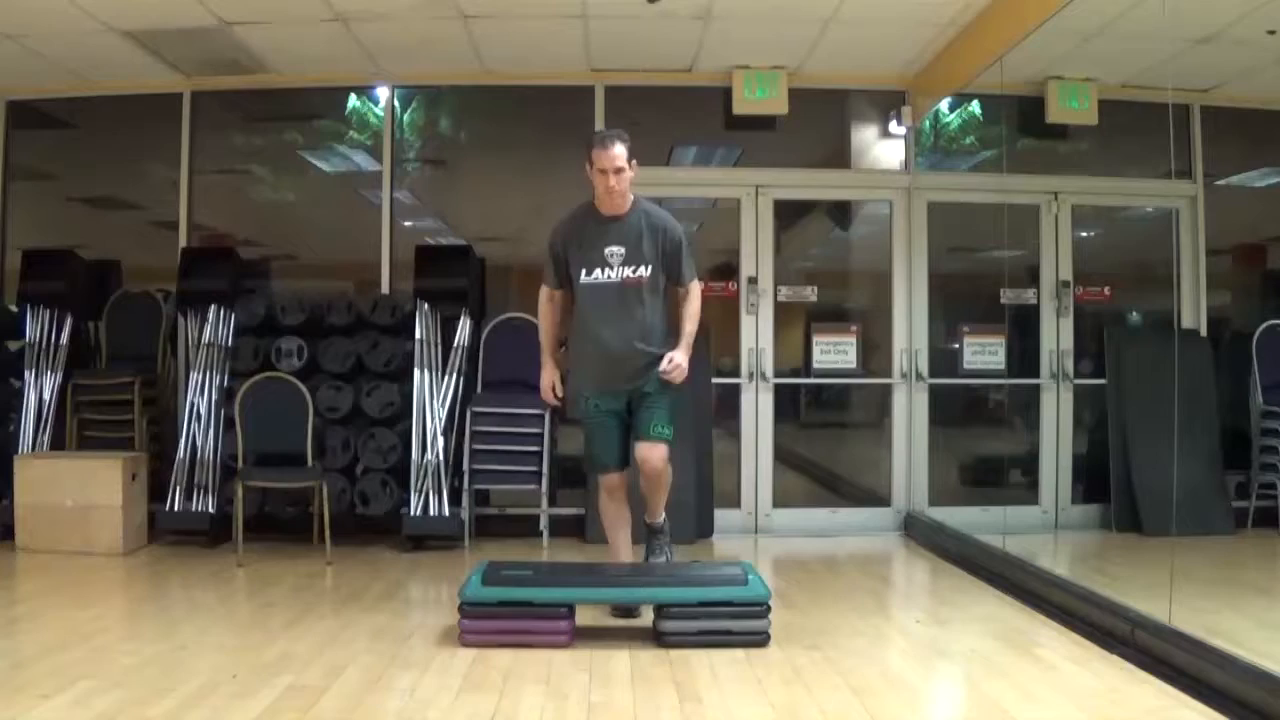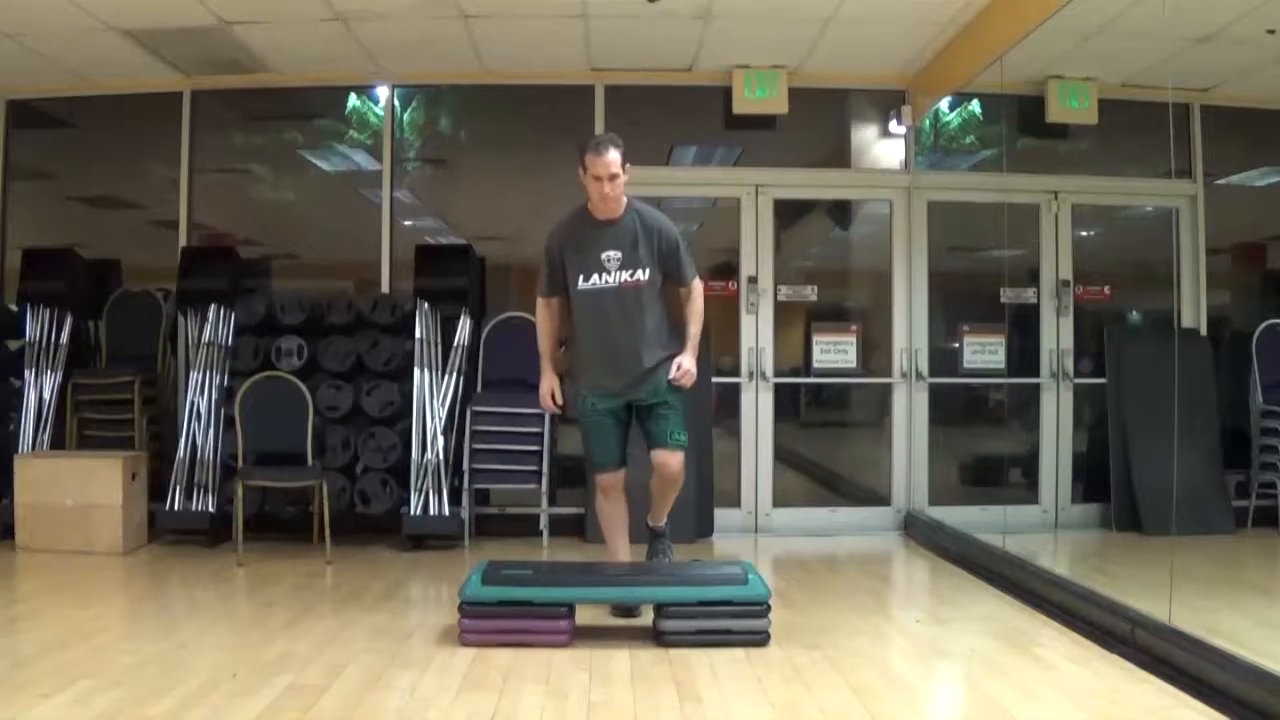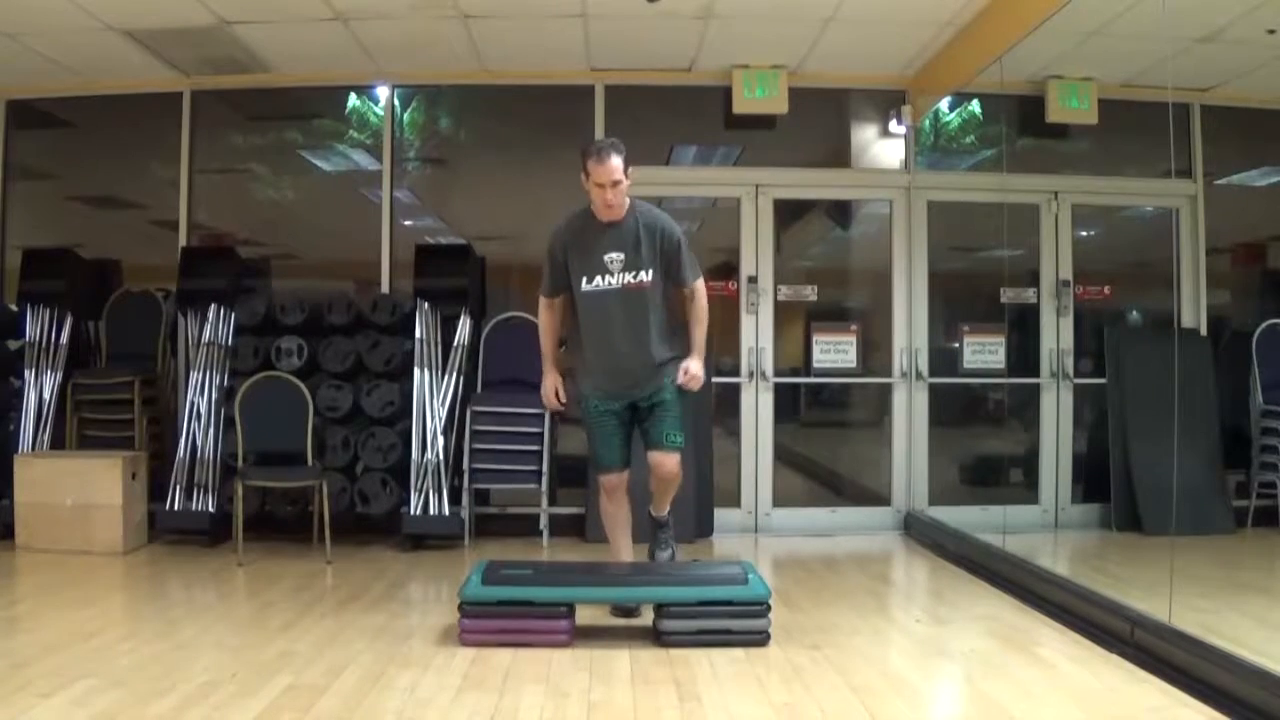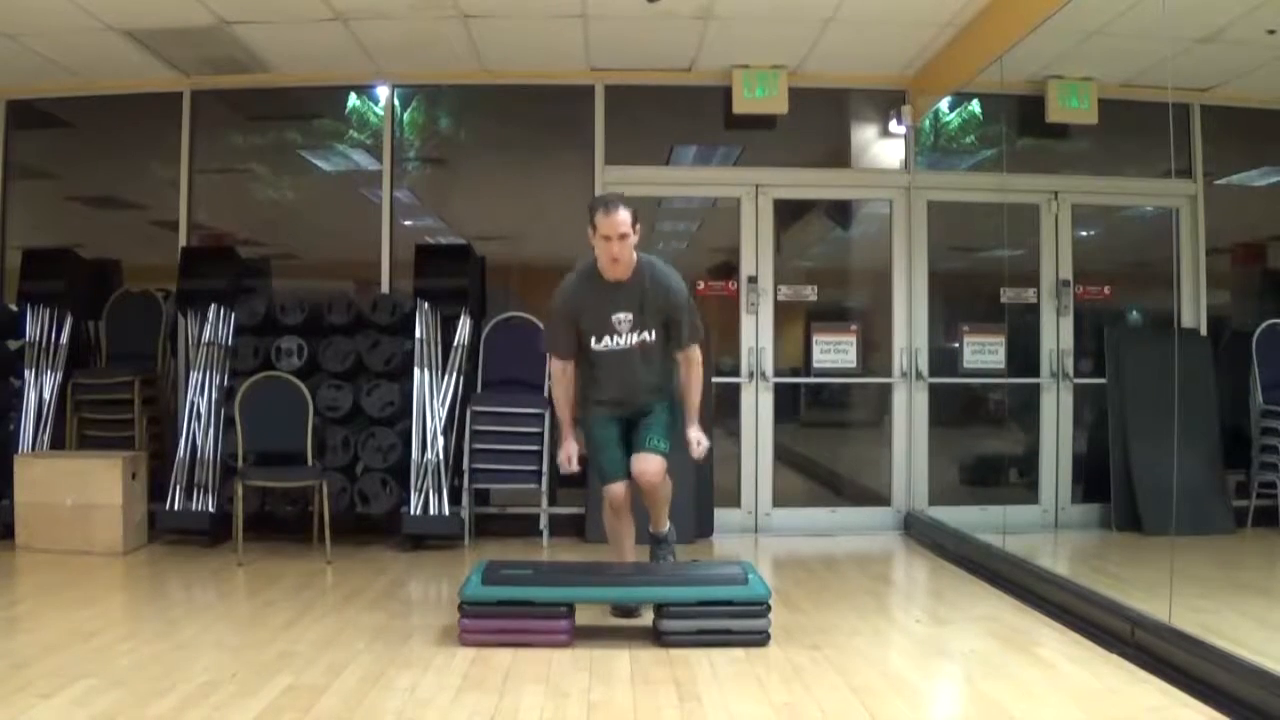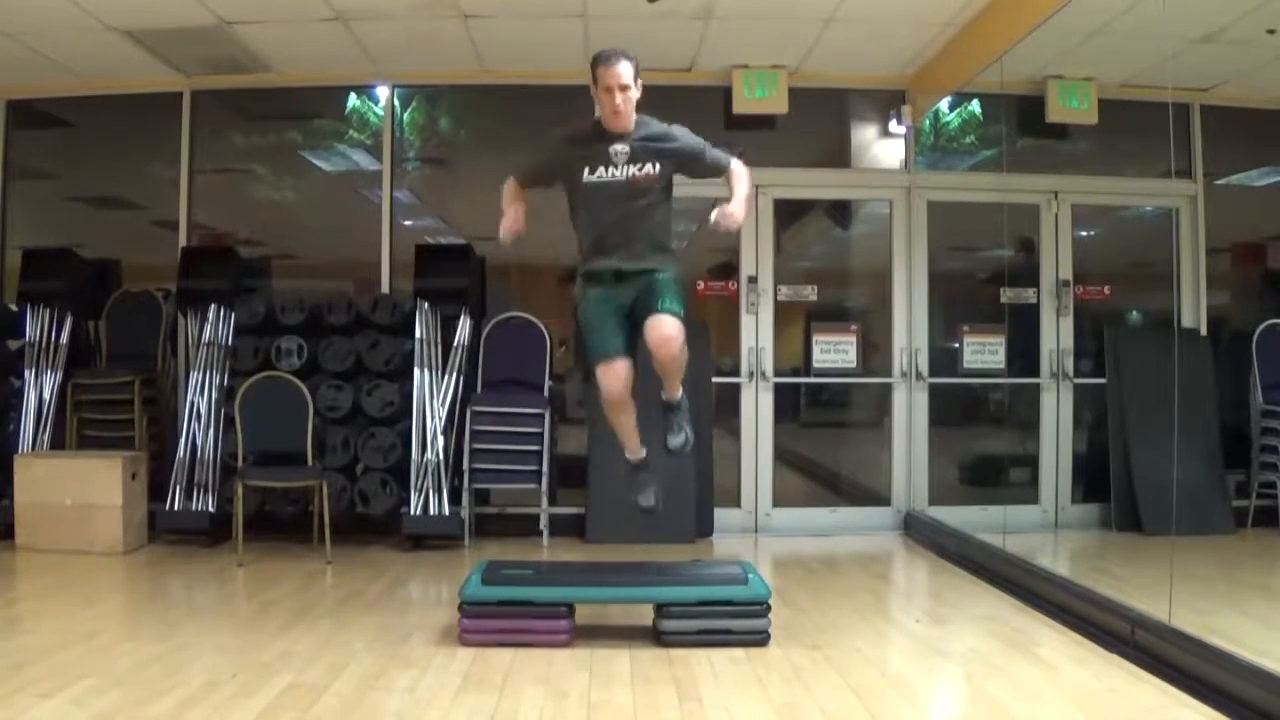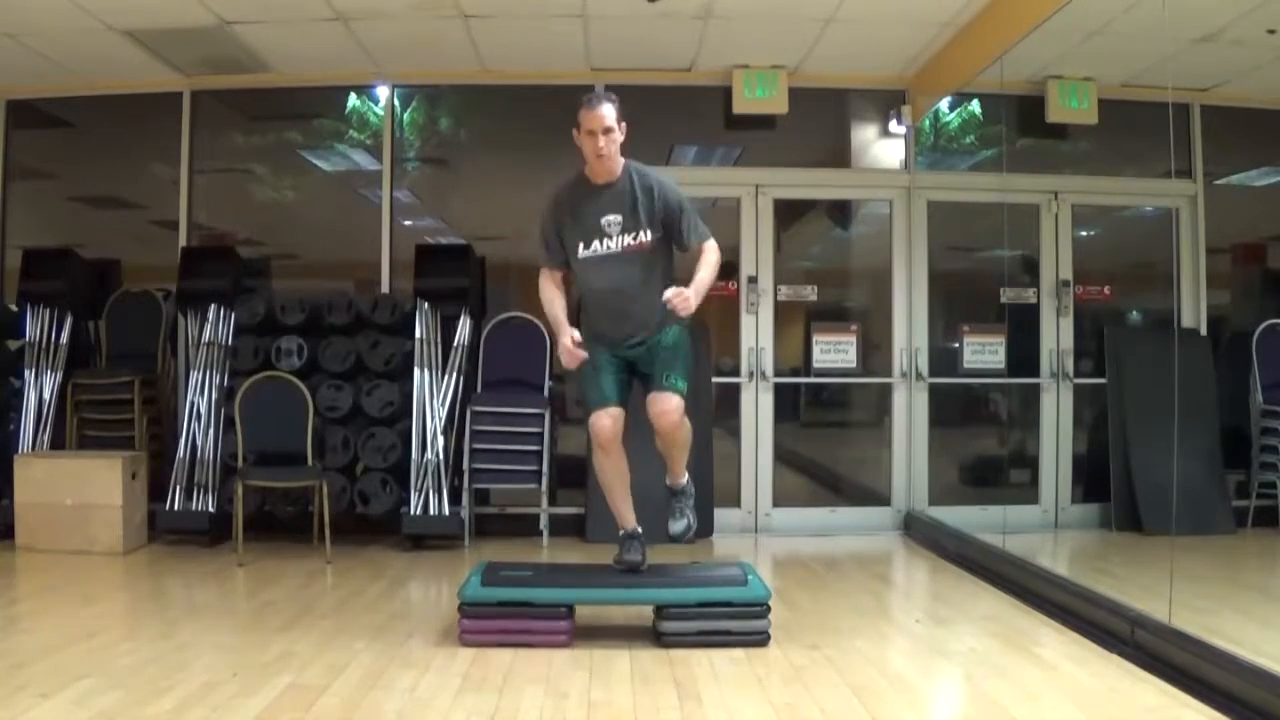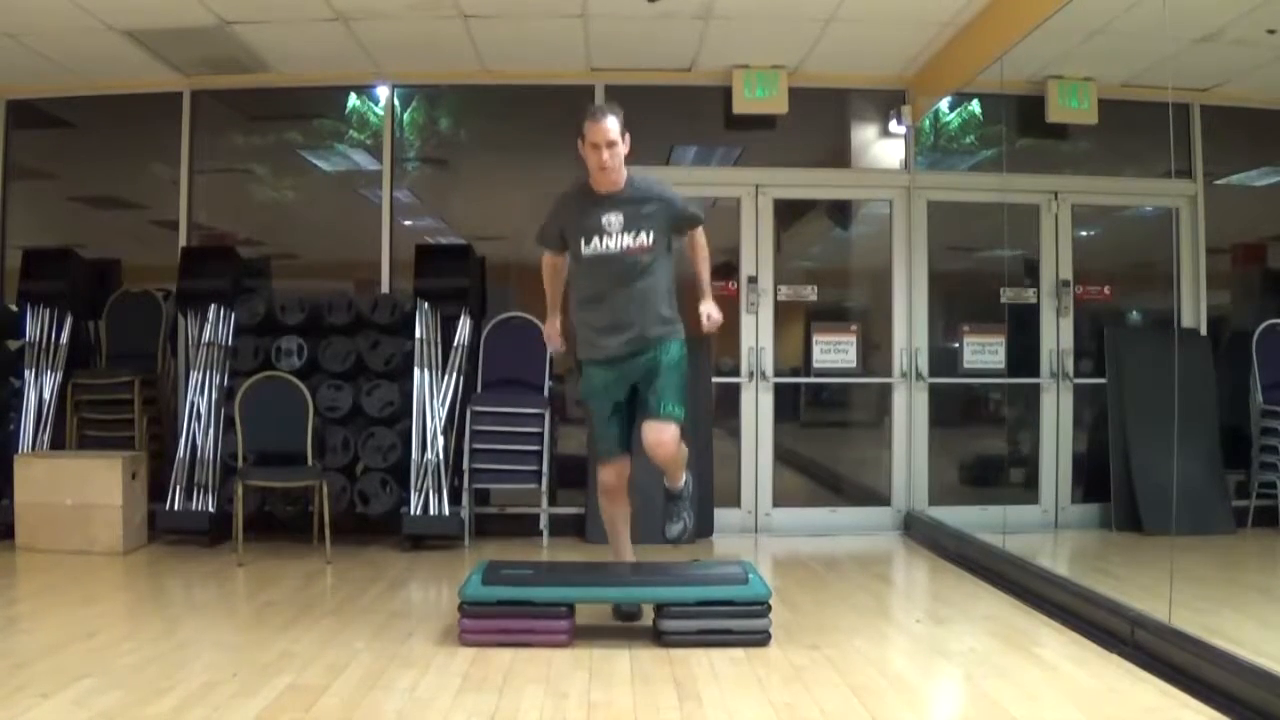
dt=0.4s
person 1, frame 1
left shoulder: (662, 226)
right shoulder: (569, 230)
left elbow: (689, 290)
right elbow: (551, 296)
left wrist: (683, 347)
right wrist: (548, 361)
left hip: (652, 370)
right hip: (594, 379)
left knee: (652, 458)
right knee: (611, 481)
left ankle: (657, 525)
person 1, frame 2
left shoulder: (656, 226)
right shoulder: (563, 236)
left elbow: (692, 289)
right elbow: (548, 305)
left wrist: (690, 350)
right wrist: (547, 369)
left hip: (656, 373)
right hip: (597, 382)
left knee: (671, 464)
right knee: (608, 481)
left ankle: (658, 527)
person 1, frame 3
left shoulder: (660, 228)
right shoulder: (566, 238)
left elbow: (694, 289)
right elbow: (550, 304)
left wrist: (695, 352)
right wrist: (549, 368)
left hip: (658, 372)
right hip: (599, 383)
left knee: (667, 466)
right knee: (611, 481)
left ankle: (661, 517)
person 1, frame 4
left shoulder: (665, 284)
right shoulder: (574, 289)
left elbow: (689, 355)
right elbow: (561, 366)
left wrist: (693, 423)
right wrist: (567, 435)
left hip: (655, 400)
right hip: (602, 406)
left knee: (648, 471)
right knee: (615, 494)
left ankle: (661, 530)
person 1, frame 5
left shoulder: (670, 139)
right shoulder: (570, 145)
left elbow: (734, 169)
right elbow: (517, 184)
left wrist: (737, 202)
right wrist: (512, 213)
left hip: (655, 269)
right hip: (600, 280)
left knee: (666, 340)
right knee: (613, 387)
left ankle: (673, 400)
right ankle: (636, 460)
person 1, frame 6
left shoulder: (657, 189)
right shoulder: (563, 203)
left elbow: (707, 248)
right elbow: (550, 276)
left wrist: (695, 293)
right wrist: (562, 328)
left hip: (661, 330)
right hip: (600, 339)
left knee: (666, 413)
right knee: (604, 431)
left ankle: (679, 484)
right ankle: (630, 533)
person 1, frame 7
left shoulder: (660, 199)
right shoulder: (566, 210)
left elbow: (694, 231)
right elbow: (553, 254)
left wrist: (707, 297)
right wrist: (554, 319)
left hip: (660, 347)
right hip: (599, 359)
left knee: (661, 444)
right knee: (611, 477)
left ankle: (677, 484)
